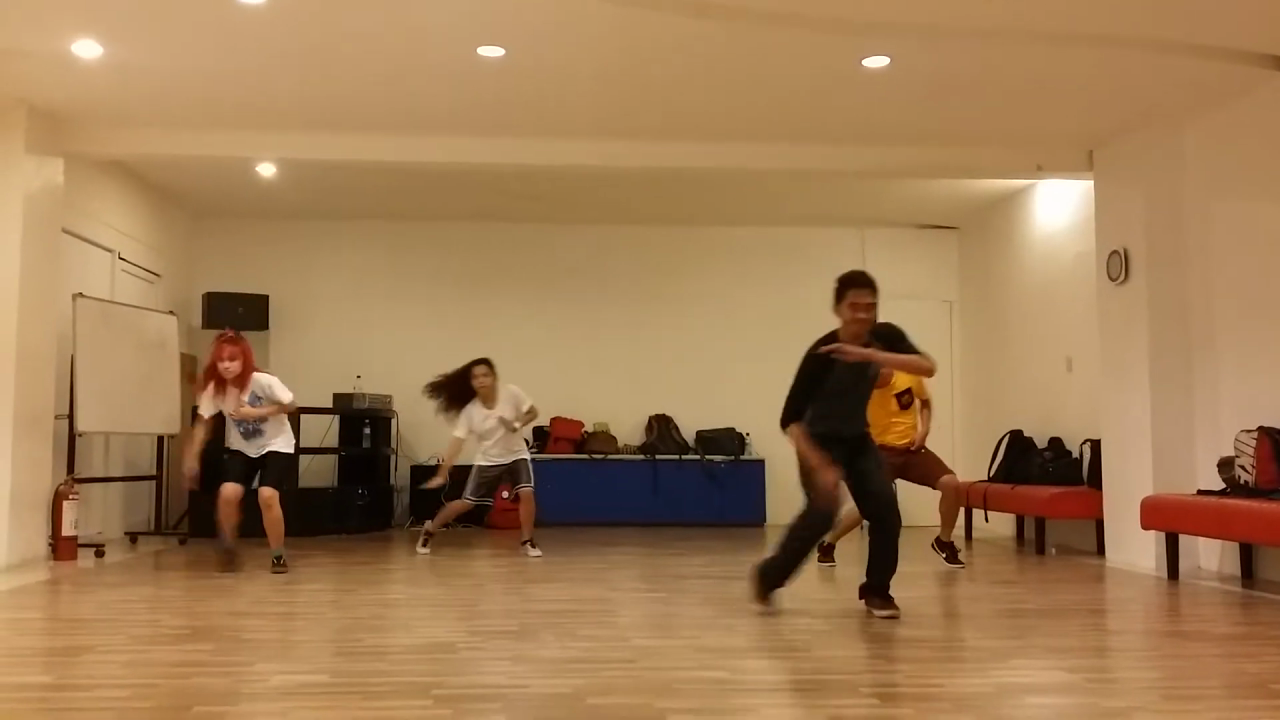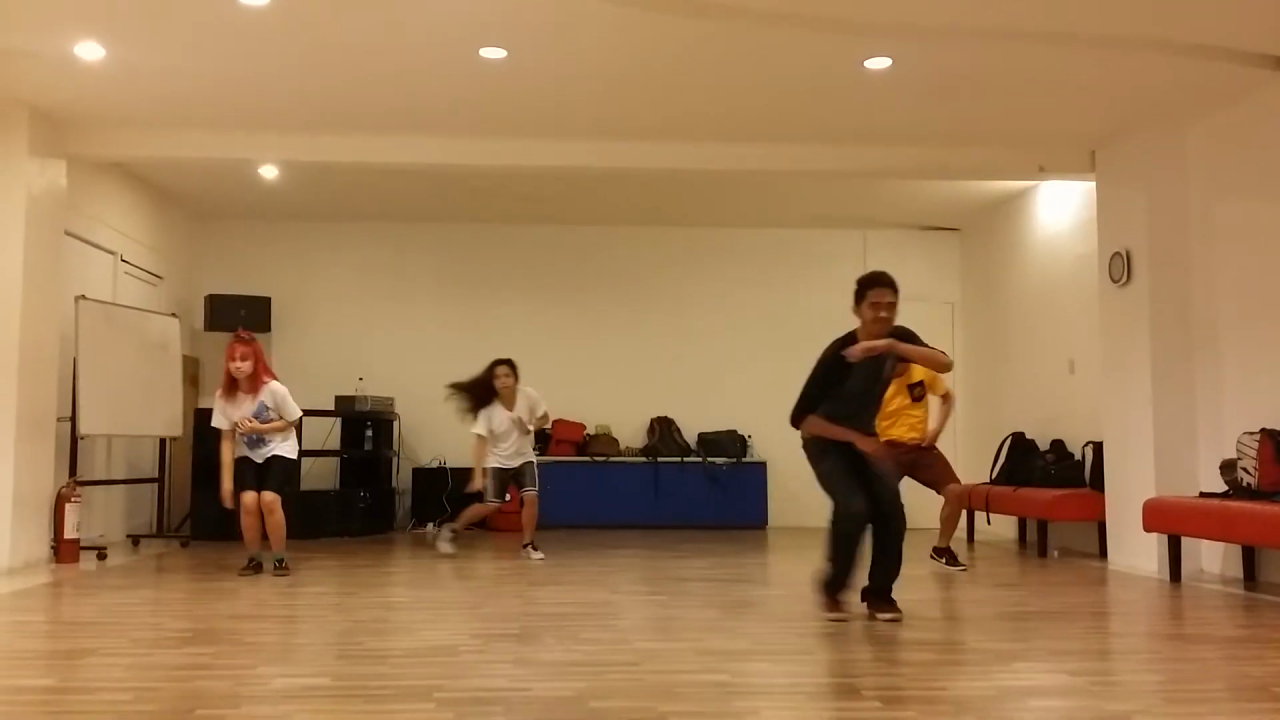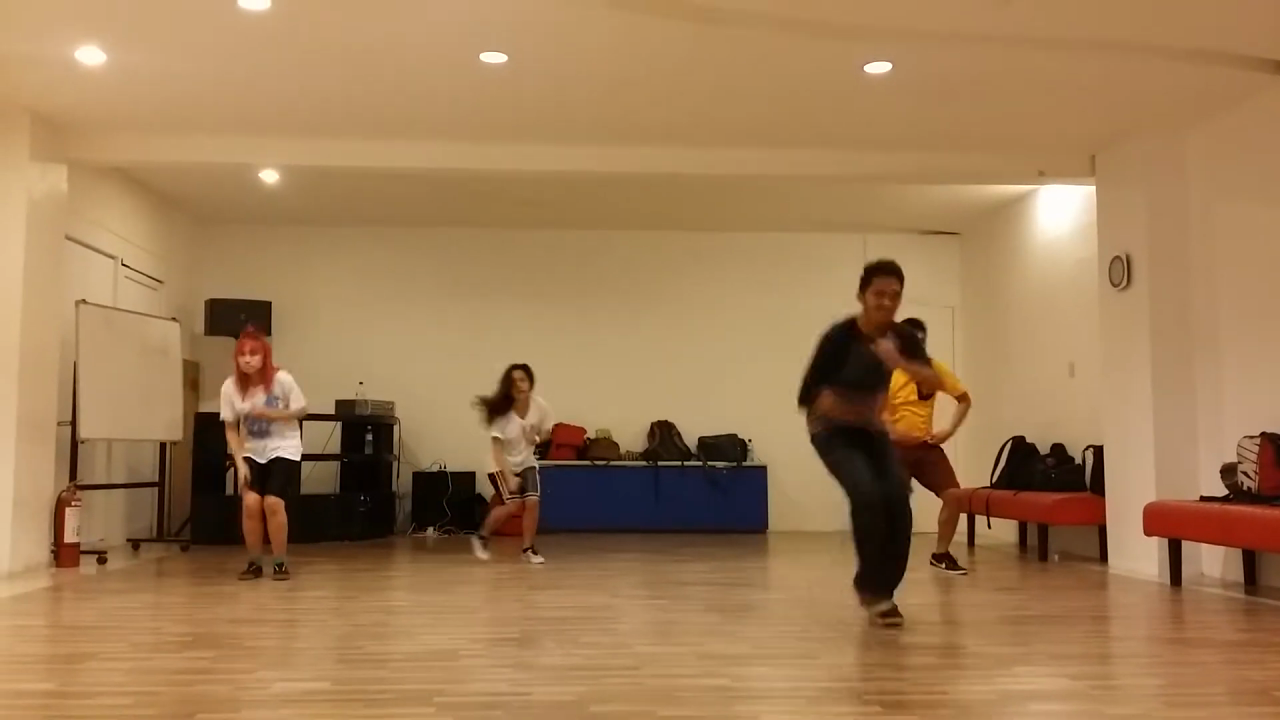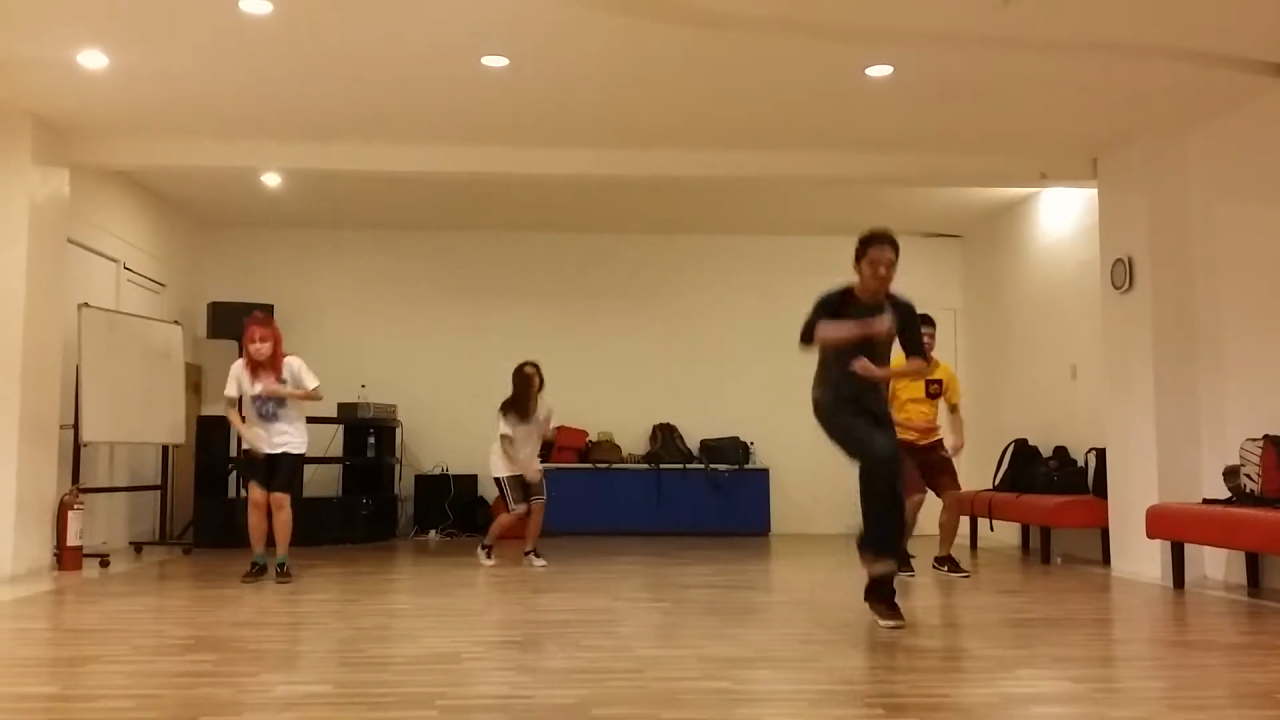
dt=0.1s
person 1, frame 1
left shoulder: (884, 336)
right shoulder: (820, 355)
left elbow: (927, 368)
right elbow: (792, 420)
left wrist: (868, 354)
right wrist: (819, 467)
left hip: (856, 438)
right hip: (818, 439)
left knee: (886, 515)
right knee: (821, 511)
left ankle: (876, 590)
right ankle: (770, 576)
person 1, frame 2
left shoulder: (899, 339)
right shoulder: (838, 355)
left elbow: (945, 364)
right elbow: (801, 419)
left wrist: (891, 346)
right wrist: (856, 440)
left hip: (866, 439)
right hip: (827, 441)
left knee: (892, 518)
right knee: (853, 508)
left ankle: (879, 594)
right ankle: (833, 588)
person 1, frame 3
left shoulder: (902, 336)
right shoulder: (839, 336)
left elbow: (930, 379)
right elbow: (808, 399)
left wrist: (900, 362)
right wrist: (863, 413)
left hip: (873, 431)
right hip: (833, 431)
left knee: (897, 506)
right knee: (868, 495)
left ankle: (883, 588)
right ankle: (870, 584)
person 1, frame 4
left shoulder: (900, 309)
right shoulder: (835, 302)
left elbow: (920, 364)
right elbow: (810, 336)
left wrist: (881, 373)
right wrist: (867, 328)
left hip: (875, 407)
right hip: (835, 403)
left knee: (892, 491)
right knee: (879, 457)
left ankle: (881, 591)
right ankle: (873, 545)
person 2, frame 1
left shoulder: (263, 381)
right shoulder: (214, 389)
left elbow: (290, 405)
right elbow: (203, 422)
left wrist: (255, 413)
right wrist: (191, 457)
left hip: (275, 446)
right hip: (239, 448)
left knee: (267, 496)
right knee: (228, 494)
left ankle: (278, 555)
right ankle: (227, 547)
person 2, frame 2
left shoulder: (274, 389)
right shoulder: (224, 396)
left elbow: (293, 422)
right elbow: (226, 440)
left wrist: (262, 427)
right wrist: (226, 479)
left hip: (280, 452)
right hip: (248, 456)
left knee: (269, 500)
right knee: (248, 501)
left ankle: (280, 559)
right ankle: (254, 559)
person 2, frame 3
left shoulder: (281, 380)
right shoulder: (231, 386)
left elbow: (301, 411)
right elbow: (229, 429)
left wrist: (270, 415)
right wrist: (239, 462)
left hip: (283, 451)
right hip: (250, 453)
left knee: (273, 504)
right knee: (250, 506)
left ankle: (280, 563)
right ankle: (254, 562)
person 2, frame 4
left shoulder: (292, 364)
right shoulder: (239, 369)
left elbow: (316, 394)
right elbow: (230, 405)
left wrist: (284, 391)
right wrist: (241, 428)
left hip: (289, 444)
right hip: (256, 443)
left knee: (280, 499)
right knee: (257, 498)
left ankle: (282, 562)
right ankle: (258, 561)
person 3, frame 1
left shoulder: (909, 376)
left elbow: (925, 401)
left wrist: (924, 429)
left hip: (913, 447)
right hip: (882, 451)
left knee: (952, 484)
left ankle: (944, 542)
right ankle: (827, 544)
person 3, frame 2
left shoulder: (925, 371)
left elbow: (946, 396)
left wrist: (938, 427)
left hip: (922, 445)
right hip: (890, 447)
left knee: (954, 491)
left ankle: (942, 548)
person 3, frame 3
left shoulder: (937, 371)
left elbow: (965, 399)
left wrist: (950, 430)
right wrist: (891, 431)
left hip: (927, 445)
right hip: (895, 445)
left knee: (953, 495)
left ankle: (941, 554)
person 3, frame 4
left shoulder: (944, 372)
right shoulder: (895, 367)
left elbow: (955, 409)
left wrist: (958, 438)
right wrist: (911, 425)
left hip: (932, 444)
right hip: (901, 443)
left knee: (953, 496)
right knee: (915, 497)
left ankle: (943, 557)
right ankle: (900, 554)
person 4, frame 1
left shoulder: (512, 393)
right shoulder: (469, 411)
left elbow: (533, 413)
right elbow: (457, 443)
left wrist: (516, 425)
right wrist: (442, 474)
left hip: (516, 454)
right hip: (487, 460)
left knee: (526, 494)
right knee: (466, 501)
left ankle: (528, 541)
right ankle: (429, 529)
person 4, frame 2
left shoulder: (529, 396)
right shoulder: (487, 410)
left elbow: (545, 418)
right elbow: (480, 442)
left wrist: (530, 428)
right wrist: (478, 475)
left hip: (524, 457)
right hip: (497, 461)
left knee: (531, 497)
right knee: (490, 505)
left ankle: (528, 544)
right ankle: (452, 529)
person 4, frame 3
left shoulder: (539, 407)
right shoulder: (500, 413)
left elbow: (546, 432)
right elbow: (497, 448)
left wrist: (537, 438)
right wrist: (508, 476)
left hip: (527, 463)
right hip: (503, 465)
left knee: (533, 502)
right knee: (512, 503)
left ankle: (528, 548)
right ankle: (481, 536)
person 4, frame 4
left shoulder: (544, 406)
right shoulder: (510, 409)
left elbow: (547, 433)
right elbow: (506, 445)
left wrist: (546, 433)
right wrist: (523, 468)
left hip: (531, 464)
right hip: (506, 467)
left knee: (538, 505)
right knee: (518, 510)
left ankle: (530, 551)
right ankle: (486, 547)
